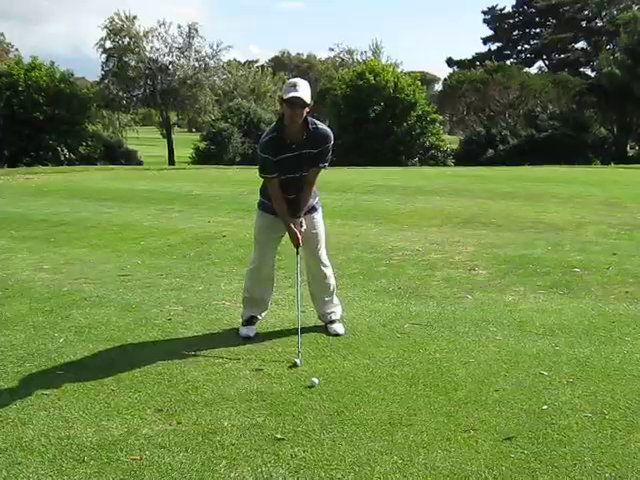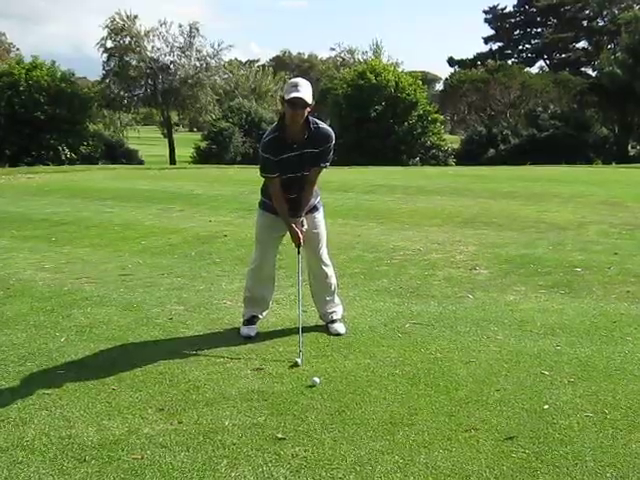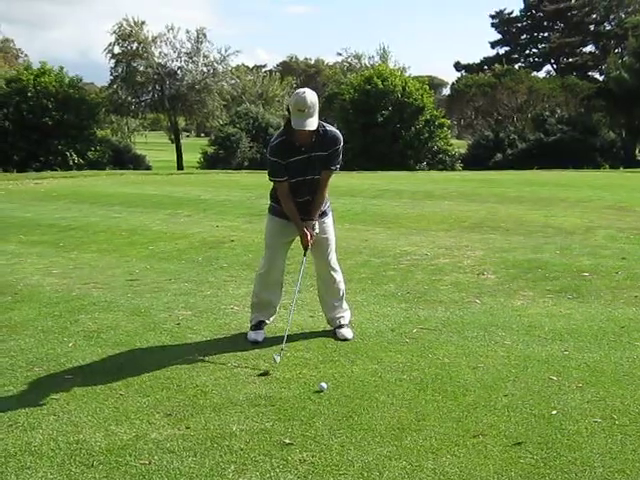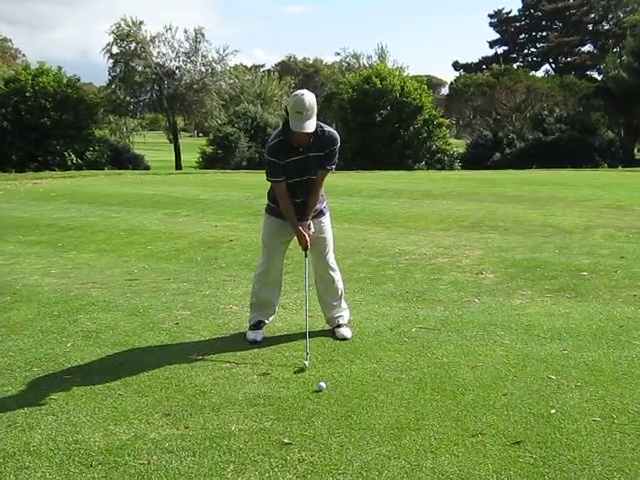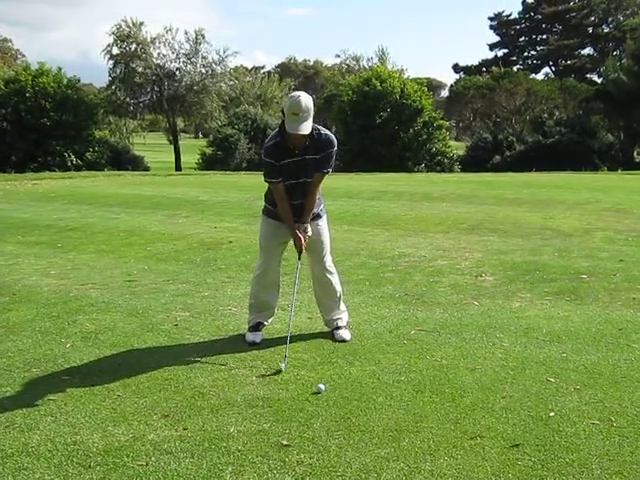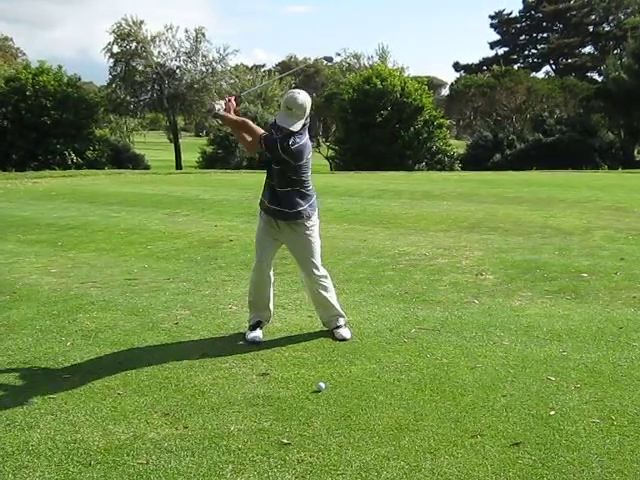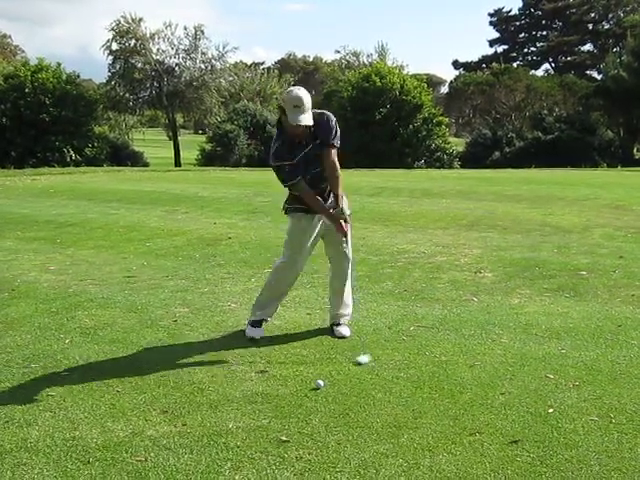
dt=0.7s
person 1, frame 1
left shoulder: (322, 136)
right shoulder: (269, 141)
left elbow: (310, 181)
right elbow: (273, 189)
left wrist: (299, 217)
right wrist: (289, 224)
left hip: (308, 207)
right hip: (272, 209)
left knee: (319, 261)
right knee: (261, 262)
left ankle: (331, 314)
right ankle: (251, 315)
person 1, frame 2
left shoulder: (324, 135)
right shoulder: (270, 141)
left elbow: (312, 181)
right elbow: (274, 189)
left wrist: (300, 217)
right wrist: (290, 224)
left hip: (309, 206)
right hip: (273, 209)
left knee: (320, 261)
right knee: (262, 262)
left ankle: (332, 314)
right ankle: (252, 315)
person 1, frame 3
left shoulder: (332, 138)
right shoulder: (278, 146)
left elbow: (323, 184)
right elbow: (283, 192)
left wrist: (312, 222)
right wrist: (299, 227)
left hip: (319, 213)
right hip: (283, 214)
left knee: (329, 266)
right knee: (271, 267)
left ankle: (339, 319)
right ankle: (259, 320)
person 1, frame 4
left shoulder: (329, 138)
right shoulder: (275, 146)
left elbow: (318, 184)
right elbow: (281, 192)
left wrist: (307, 221)
right wrist: (296, 228)
left hip: (316, 212)
right hip: (280, 214)
left knee: (326, 265)
right knee: (269, 266)
left ankle: (338, 318)
right ankle: (258, 320)
person 1, frame 5
left shoulder: (326, 141)
right shoulder: (271, 148)
left elbow: (314, 187)
right elbow: (278, 194)
left wrist: (305, 224)
right wrist: (292, 230)
left hip: (312, 215)
right hip: (277, 216)
left knee: (324, 268)
right knee: (267, 269)
left ankle: (337, 320)
right ankle: (257, 321)
person 1, frame 6
left shoulder: (293, 145)
right shoulder: (281, 126)
left elbow: (255, 135)
right elbow: (253, 145)
left wrist: (226, 117)
right wrist: (232, 117)
left hip: (299, 218)
right hip: (270, 213)
left knee: (313, 272)
right knee: (261, 267)
left ankle: (335, 320)
right ankle: (258, 320)
person 1, frame 7
left shoulder: (325, 120)
right shoulder: (279, 150)
left elbow: (332, 166)
right elbow: (303, 192)
left wrist: (340, 202)
right wrist: (330, 216)
left hip: (334, 203)
right hip: (303, 211)
left knee: (342, 261)
right knee: (290, 265)
left ankle: (339, 317)
right ankle: (258, 316)
